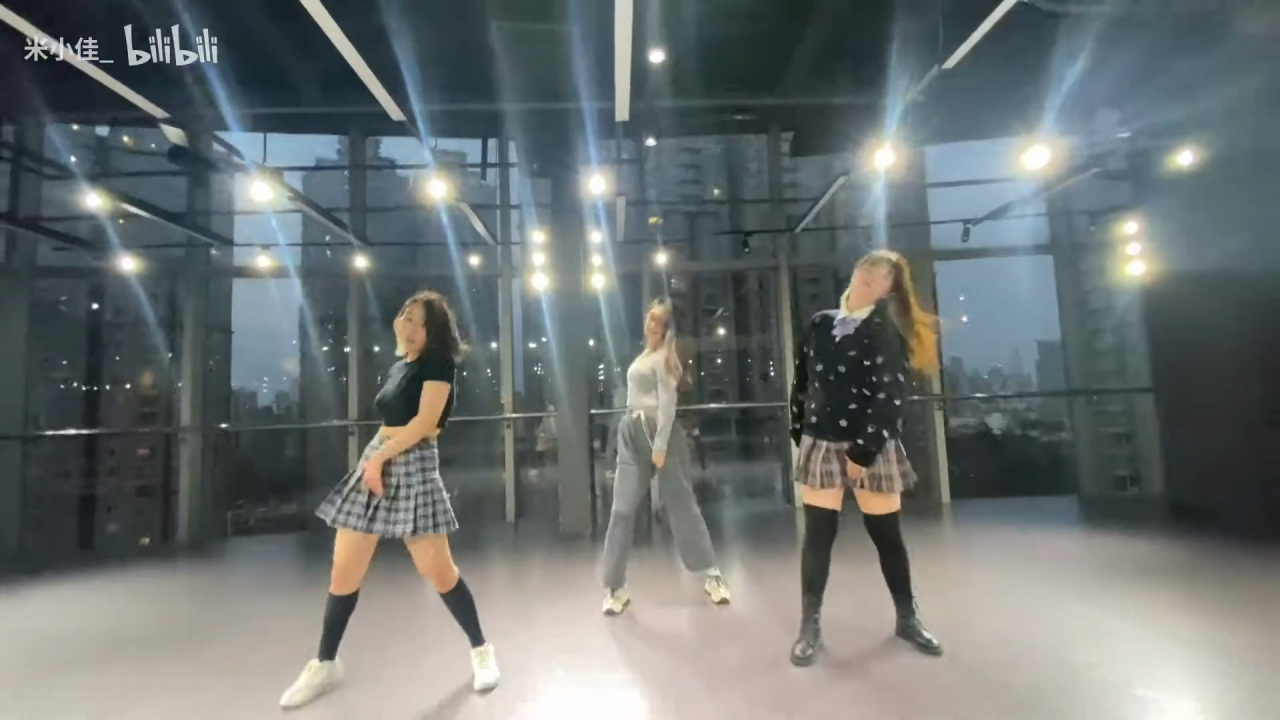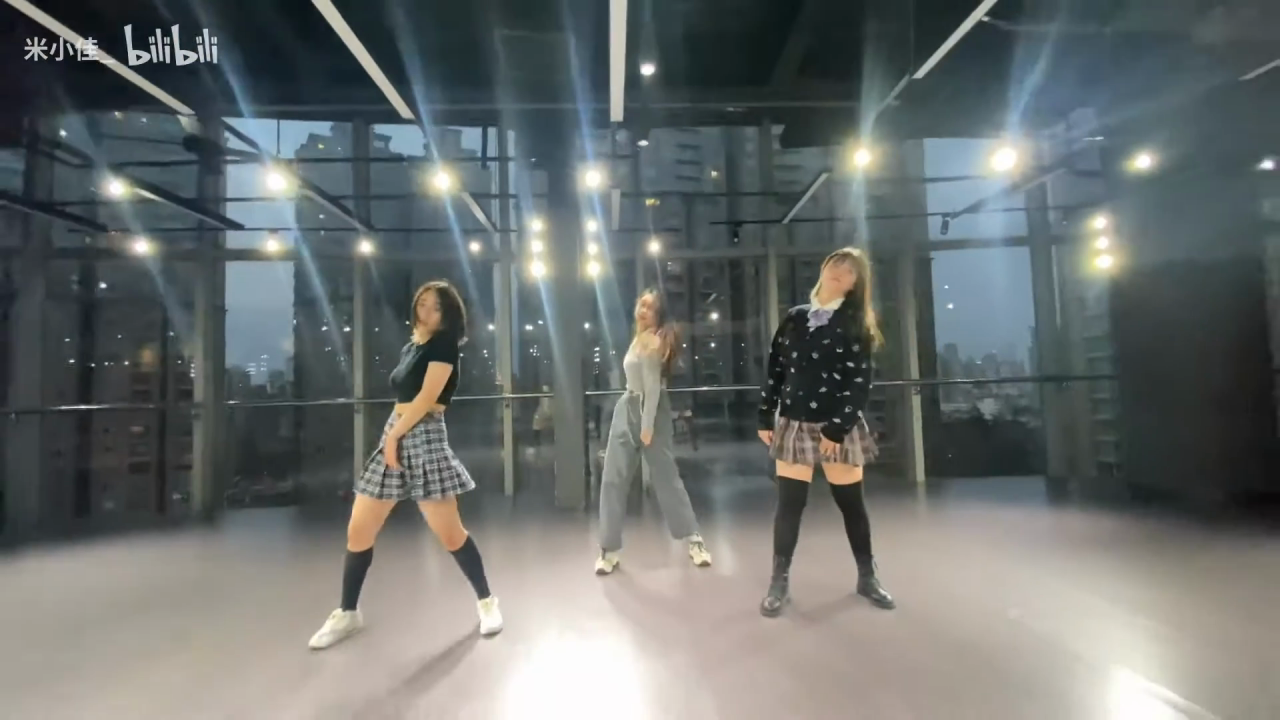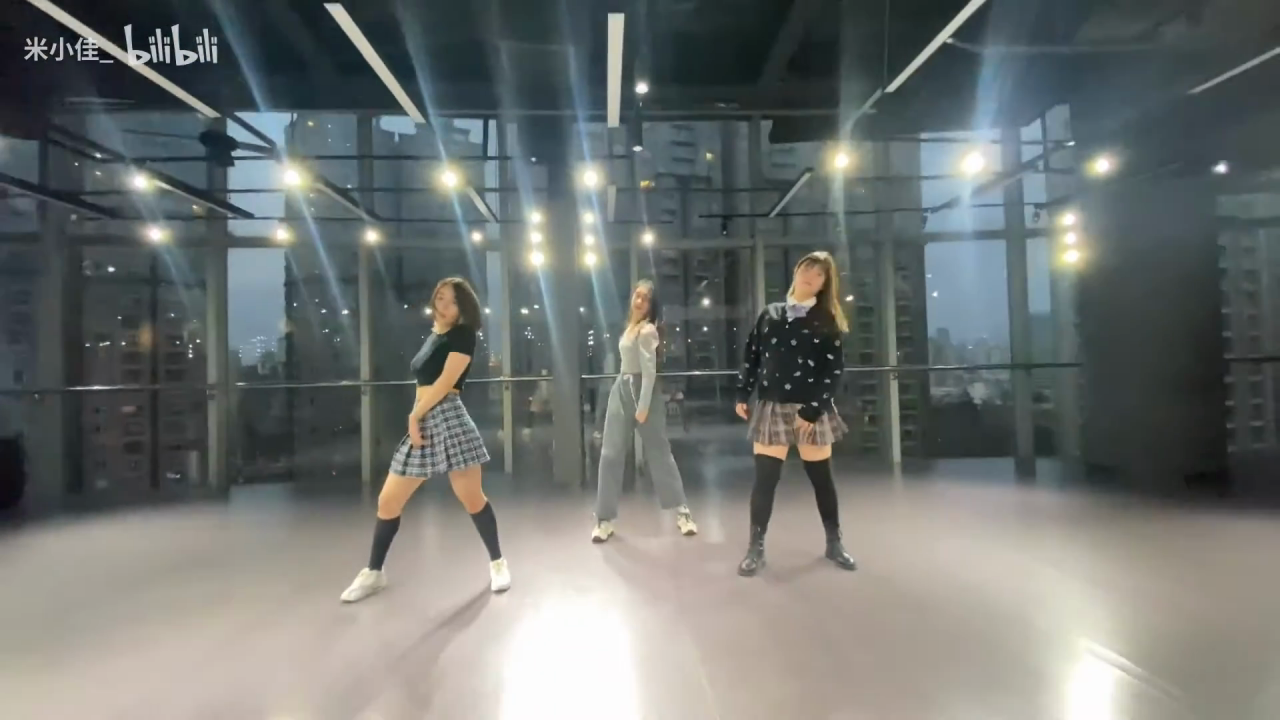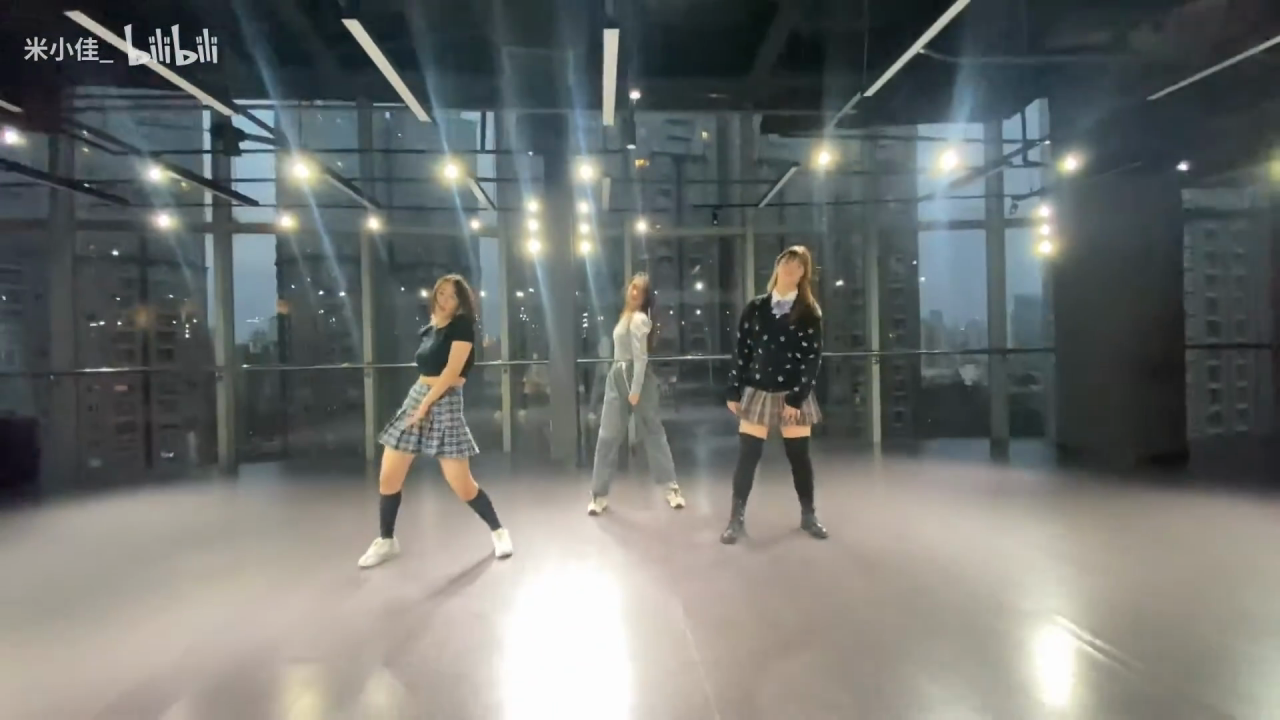
dt=0.3s
person 1, frame 1
left shoulder: (888, 333)
right shoulder: (818, 324)
left elbow: (892, 398)
right elbow: (802, 382)
left wrist: (864, 452)
right wrist: (799, 433)
left hip: (871, 447)
right hip: (821, 445)
left knee: (887, 535)
right knee: (818, 535)
left ankle: (907, 619)
right ankle: (810, 626)
person 1, frame 2
left shoulder: (857, 324)
right shoulder: (794, 318)
left elbow: (859, 380)
right elbow: (775, 369)
left wrist: (838, 429)
right wrist: (765, 417)
left hip: (839, 426)
right hip: (793, 424)
left knee: (851, 503)
right knee: (790, 504)
left ankle: (867, 578)
right ankle: (779, 583)
person 1, frame 3
left shoulder: (827, 320)
right shoulder: (770, 313)
left elbow: (833, 371)
right elbow: (752, 355)
left wrist: (812, 411)
right wrist: (743, 394)
left hip: (810, 409)
right hip: (769, 407)
left knee: (821, 478)
right knee: (765, 478)
left ankle: (834, 543)
right ankle: (756, 548)
person 1, frame 4
left shoulder: (808, 311)
right shoulder: (755, 308)
left elbow: (810, 357)
right elbow: (742, 352)
left wrist: (797, 397)
right wrist: (734, 392)
left hip: (794, 394)
right hip: (757, 392)
left knee: (799, 456)
right knee: (747, 455)
person 2, frame 1
left shoulder: (439, 360)
right shoulder: (397, 366)
left elbow: (426, 421)
left wrist: (379, 458)
right wrist: (373, 460)
left hip: (414, 466)
right hip: (376, 464)
left knee: (439, 572)
right knee: (344, 573)
person 2, frame 2
left shoulder: (445, 343)
right shoulder: (410, 348)
left elbow: (428, 396)
left wrist: (393, 436)
right wrist: (390, 437)
left hip: (425, 439)
right hip: (395, 438)
left knee: (449, 532)
right knee: (358, 532)
left ankle: (486, 601)
right ankle: (348, 614)
person 2, frame 3
left shoulder: (463, 334)
right shoulder: (432, 337)
left elbow: (446, 382)
left wrist: (415, 415)
right wrist: (416, 419)
left hip: (448, 420)
right hip: (421, 419)
left knee: (472, 498)
right knee: (388, 502)
left ankle: (497, 562)
right ankle: (374, 573)
person 2, frame 4
left shoulder: (462, 325)
right shoulder: (428, 331)
left elbow: (452, 370)
left wrist: (426, 405)
right wrist: (419, 405)
left hip: (446, 406)
right hip: (414, 401)
left knee: (462, 486)
right knee: (388, 478)
left ankle: (498, 531)
right ankle: (386, 541)
person 3, frame 1
left shoulder: (665, 356)
right shoulder: (645, 354)
left elbow: (667, 402)
left wrist: (661, 446)
left hip: (659, 431)
right hip: (631, 431)
left knee: (681, 504)
right knee: (622, 509)
left ankle: (711, 575)
right ankle: (615, 587)
person 3, frame 2
left shoulder: (654, 342)
right shoulder: (638, 339)
left elbow: (653, 385)
left wrist: (648, 426)
left hip: (650, 411)
right hip: (626, 411)
left knee: (666, 478)
right knee: (613, 478)
left ankle: (694, 541)
right ankle: (609, 549)
person 3, frame 3
left shoulder: (647, 330)
right shoulder: (630, 327)
left elbow: (649, 370)
left wrist: (644, 406)
left hip: (643, 391)
right hip: (621, 391)
left knee: (659, 453)
right knee: (611, 455)
left ankle: (682, 512)
right ankle: (604, 520)
person 3, frame 4
left shoulder: (639, 318)
right shoulder: (627, 316)
left elbow: (641, 356)
left wrist: (636, 389)
left hip: (637, 378)
right hip: (616, 378)
left knee: (652, 433)
right knee: (608, 436)
right ankle: (599, 494)
